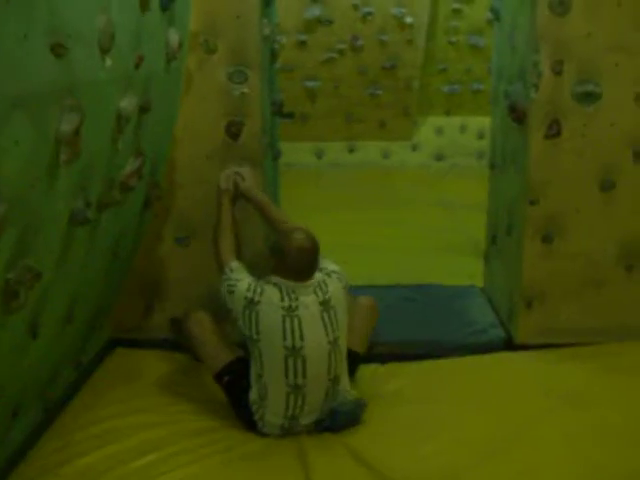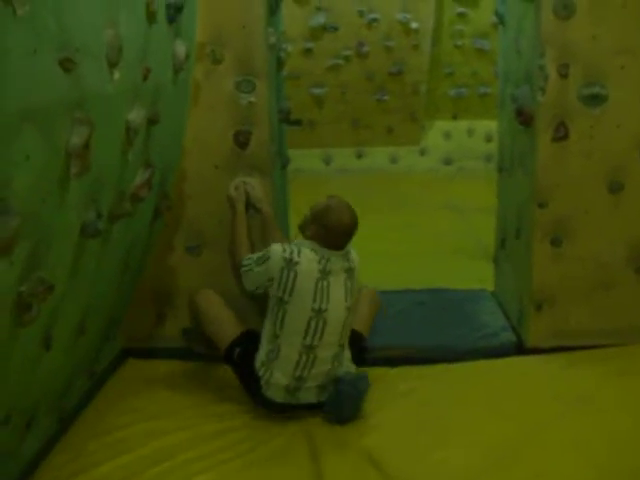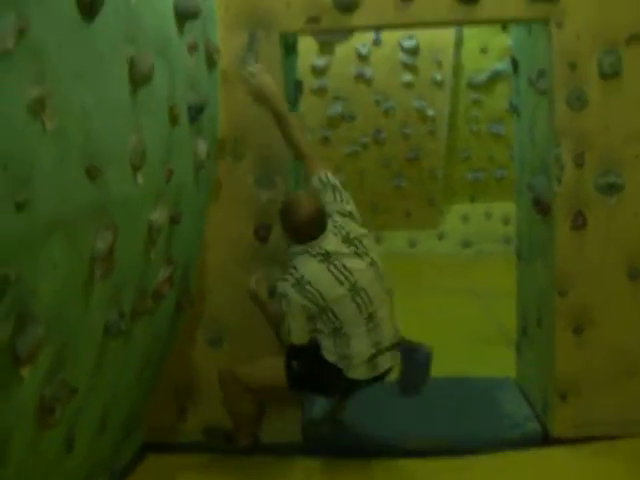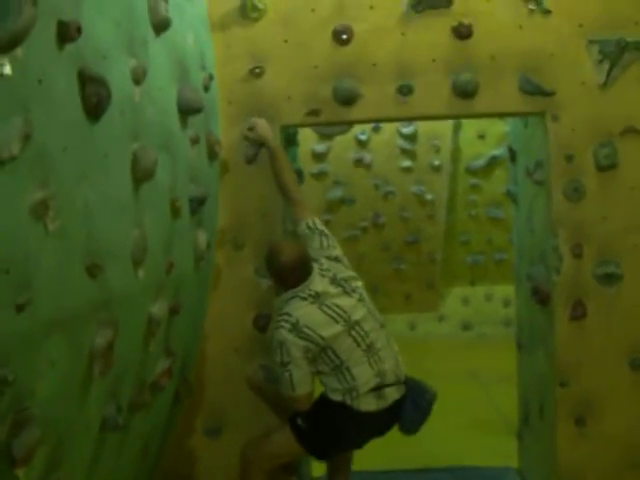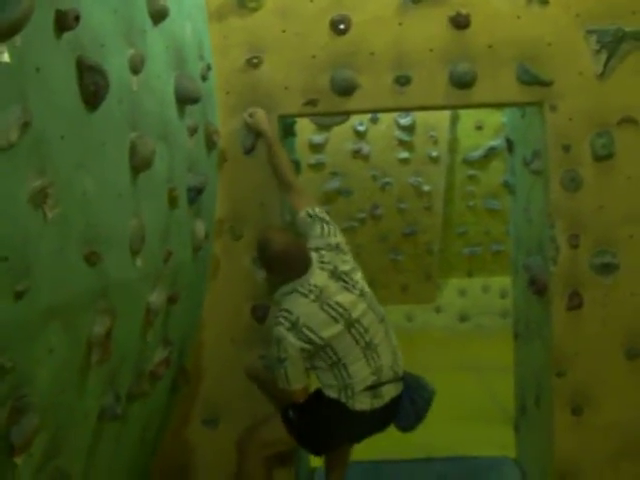
dt=0.7s
person 1, frame 1
left shoulder: (252, 298)
right shoulder: (335, 284)
left elbow: (227, 257)
right elbow: (299, 241)
left wrist: (226, 201)
right wrist: (256, 196)
left hip: (269, 422)
right hip: (332, 410)
left knee: (195, 321)
right knee: (366, 304)
person 1, frame 2
left shoulder: (286, 259)
right shoulder: (350, 262)
left elbow: (243, 269)
left wrist: (239, 209)
right wrist: (263, 208)
left hip: (273, 392)
right hip: (331, 389)
left knee: (202, 297)
right knee: (369, 294)
left ankle: (218, 348)
person 1, frame 3
left shoulder: (296, 283)
right shoulder: (346, 221)
left elbow: (297, 342)
right elbow: (309, 158)
left wrist: (263, 303)
right wrist: (273, 101)
left hip: (347, 371)
right hip: (387, 355)
left knee: (233, 376)
left ankle: (243, 442)
person 1, frame 4
left shoulder: (290, 327)
right shoulder: (331, 261)
left elbow: (299, 403)
right elbow: (296, 199)
left wrist: (261, 385)
right wrist: (271, 143)
left hip: (359, 412)
right hip: (393, 398)
person 1, frame 5
left shoulder: (289, 321)
right shoulder: (331, 251)
left elbow: (294, 394)
right elbow: (294, 190)
left wrist: (258, 374)
right wrist: (268, 133)
left hip: (355, 409)
right hip: (392, 394)
left knee: (251, 444)
